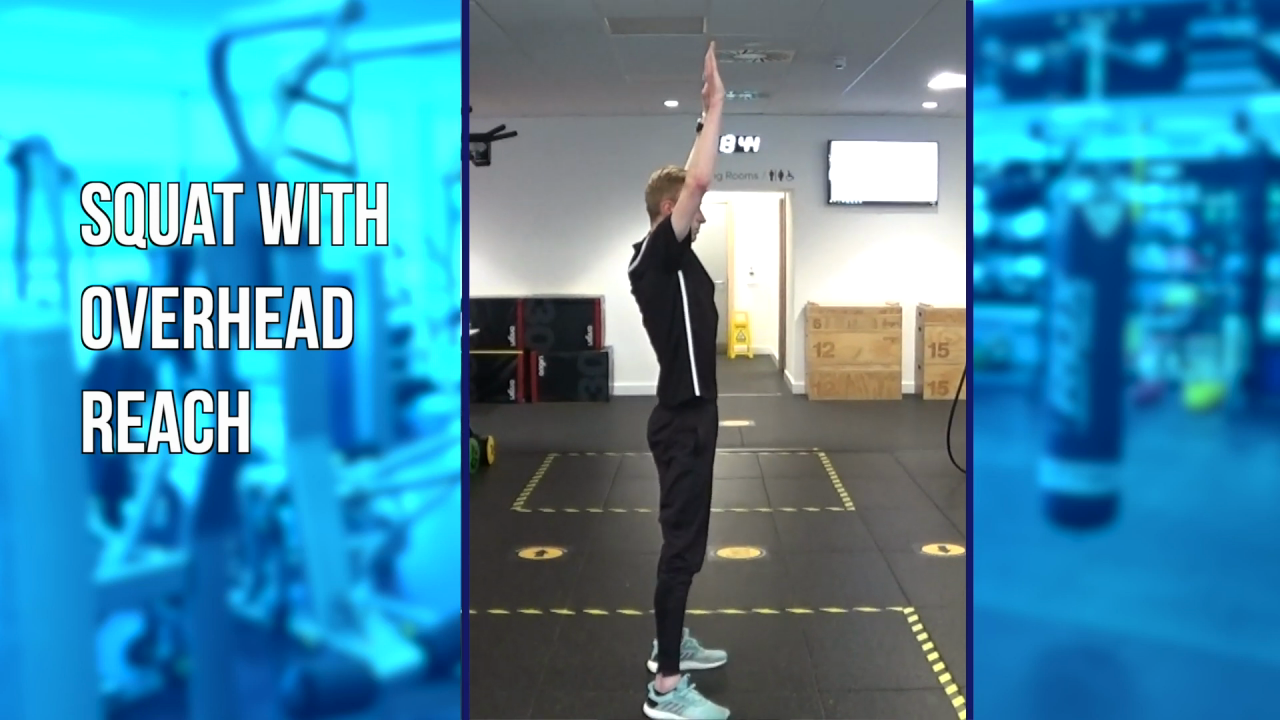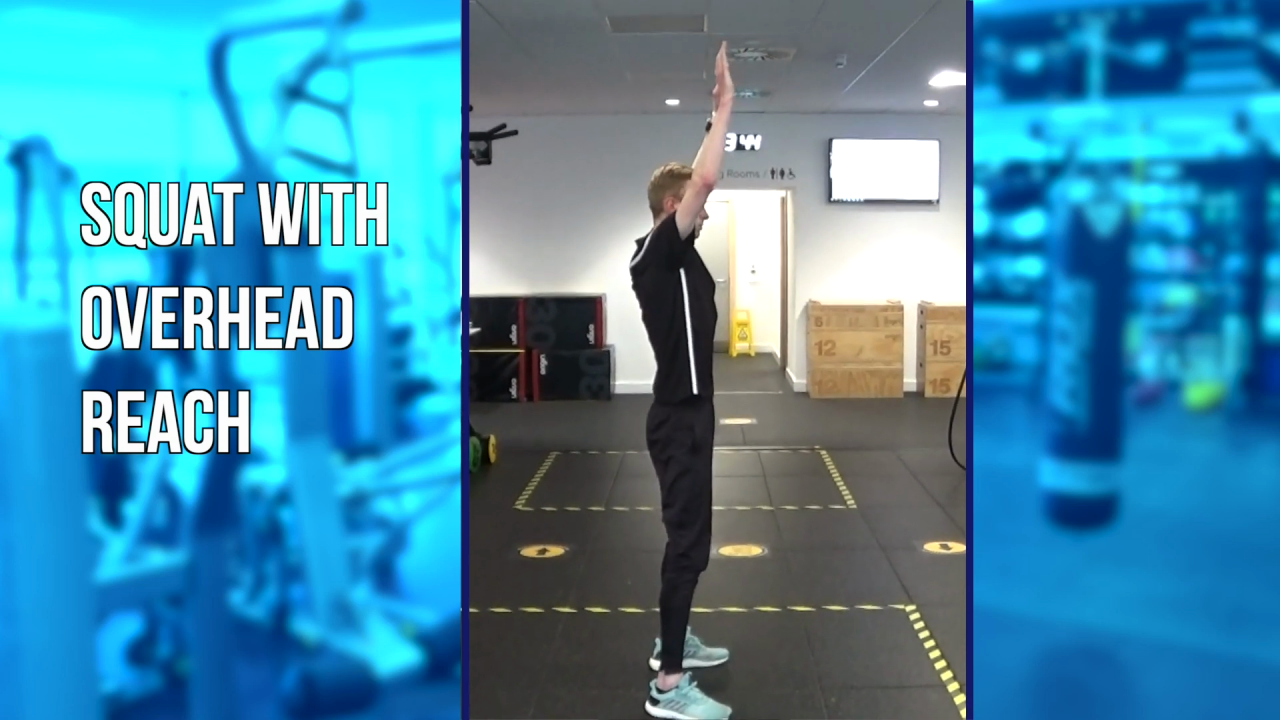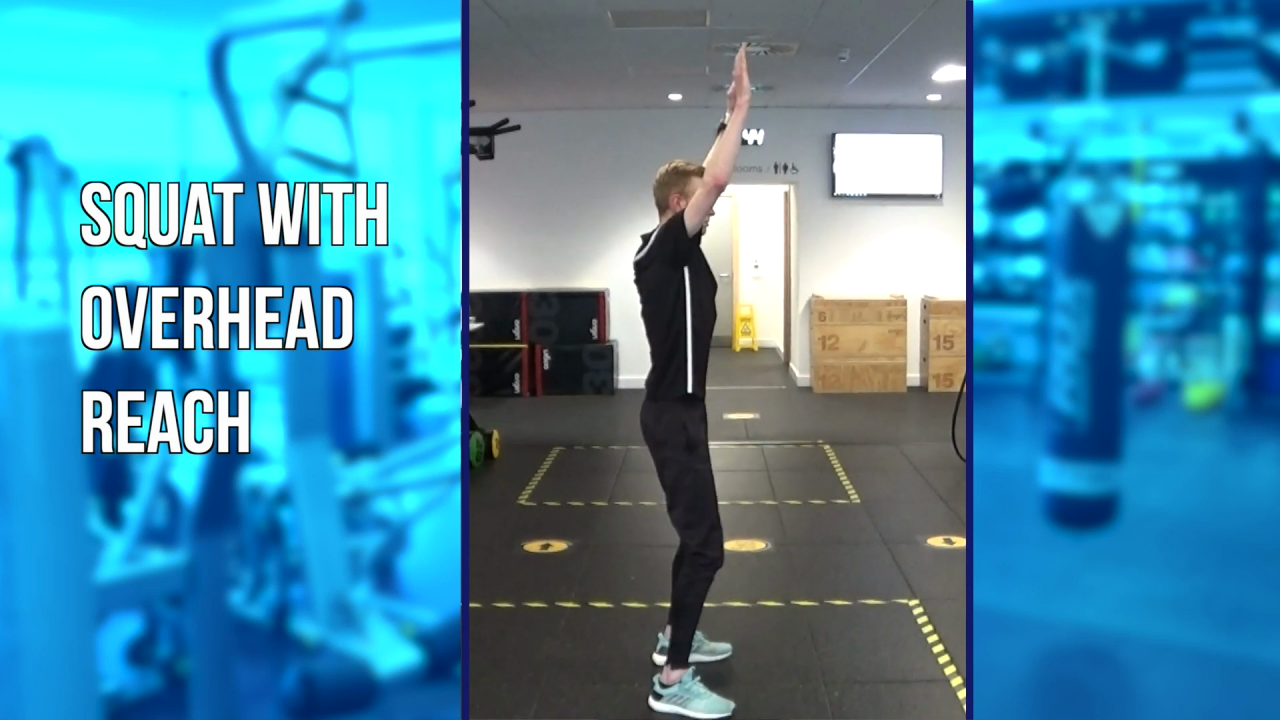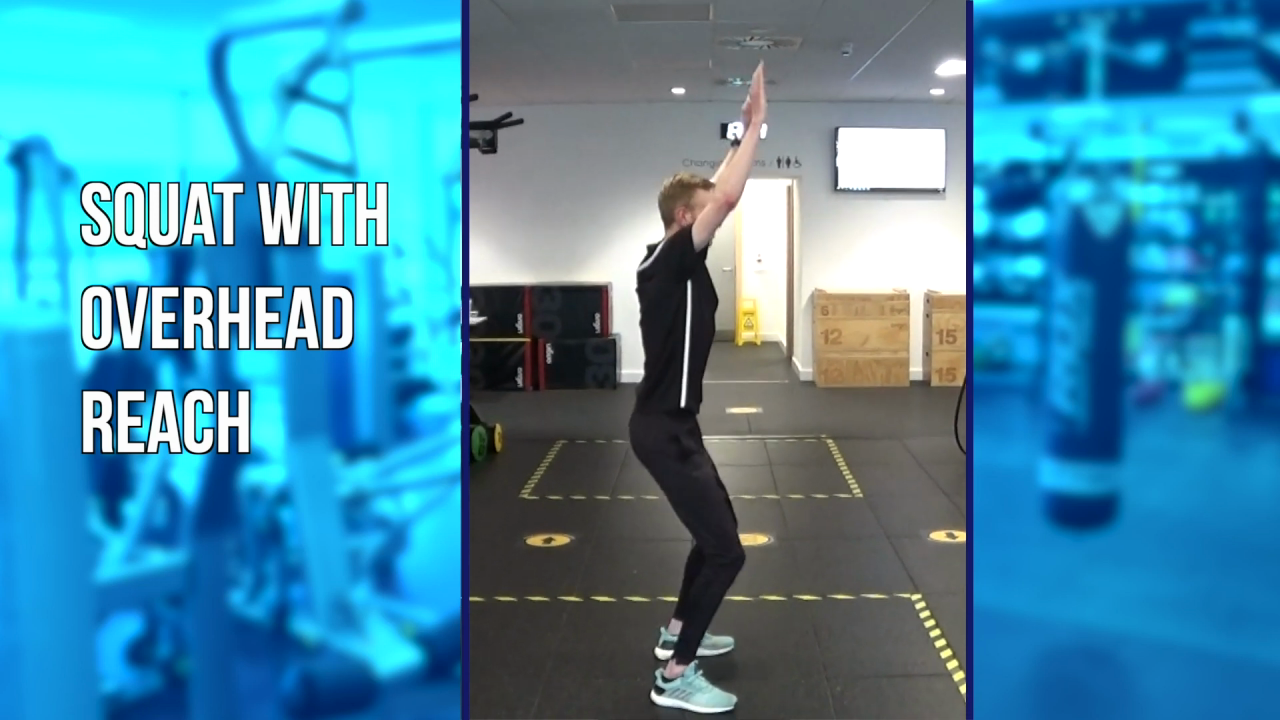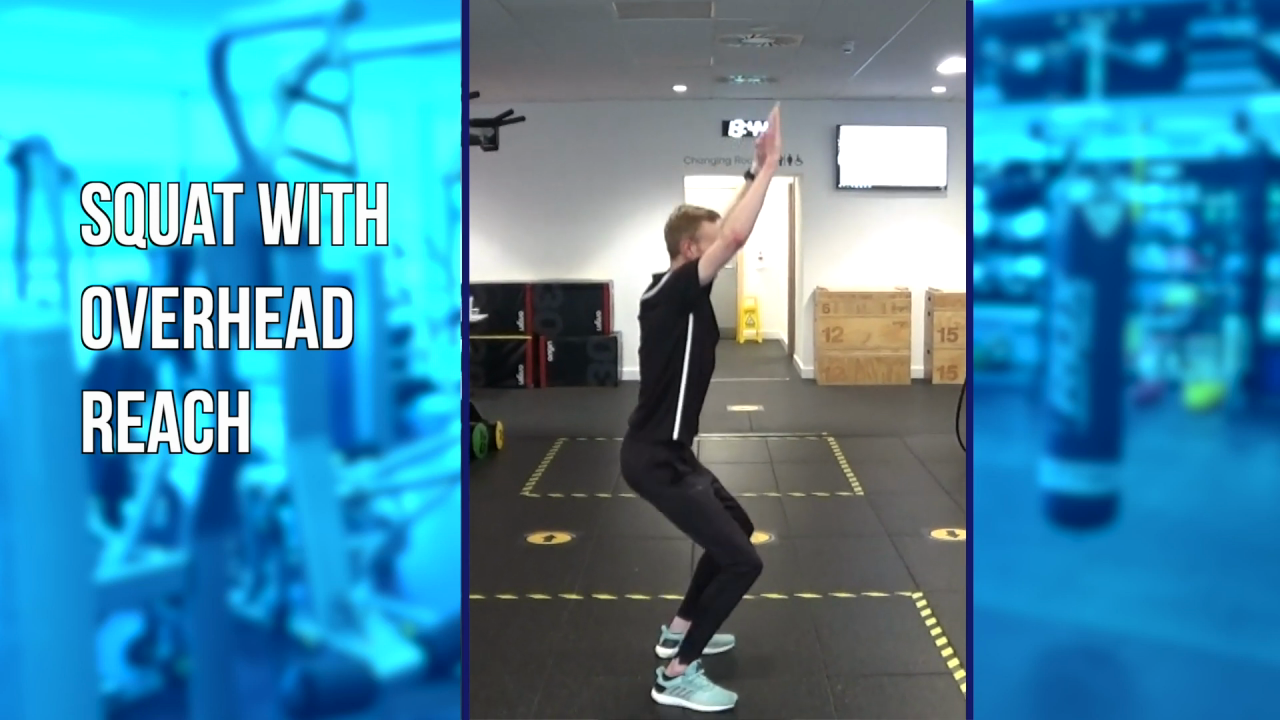
dt=0.2s
person 1, frame 1
left shoulder: (667, 258)
right shoulder: (656, 256)
left elbow: (692, 184)
right elbow: (697, 181)
left wrist: (709, 117)
right wrist: (714, 112)
left hip: (686, 414)
right hip: (683, 419)
left knee: (685, 541)
right knee: (683, 546)
left ankle: (671, 643)
person 1, frame 2
left shoulder: (666, 254)
right shoulder: (659, 252)
left elbow: (698, 180)
right elbow: (705, 180)
left wrist: (716, 118)
right wrist: (725, 111)
left hip: (683, 411)
right hip: (680, 417)
left knee: (688, 539)
right knee: (689, 546)
left ankle: (672, 641)
person 1, frame 3
left shoulder: (666, 250)
right shoulder: (666, 247)
left elbow: (708, 180)
right elbow: (717, 181)
left wrist: (730, 118)
right wrist: (740, 112)
left hip: (677, 411)
right hip: (674, 416)
left knee: (699, 535)
right knee: (704, 545)
left ankle: (676, 635)
person 1, frame 4
left shoulder: (671, 261)
right shoulder: (671, 259)
left elbow: (717, 196)
right elbow: (725, 199)
left wrist: (743, 138)
right wrist: (755, 131)
left hip: (673, 424)
right hip: (664, 430)
left knee: (716, 531)
right knee: (724, 548)
left ankle: (679, 628)
person 1, frame 5
left shoulder: (675, 290)
right shoulder: (675, 290)
left elbow: (727, 230)
right elbow: (736, 235)
left wrist: (755, 170)
right wrist: (769, 167)
left hip: (667, 451)
right hip: (656, 460)
left knee: (736, 528)
right knee: (741, 561)
left ankle: (680, 628)
right ankle: (677, 674)
